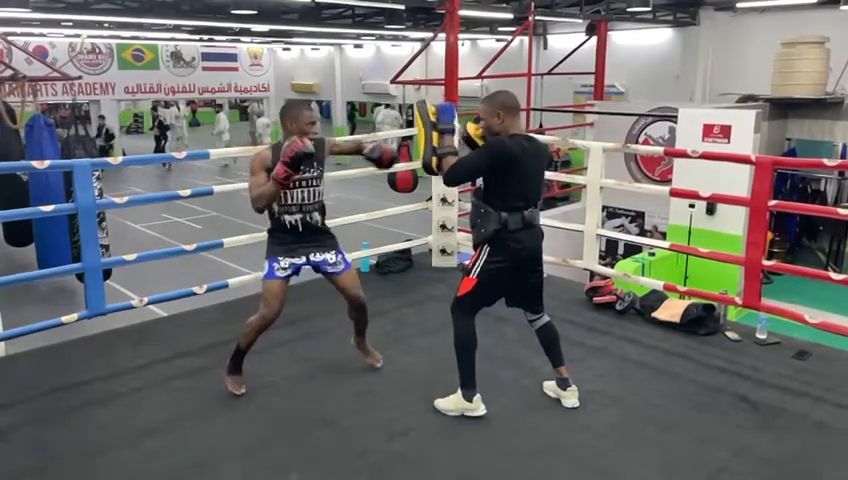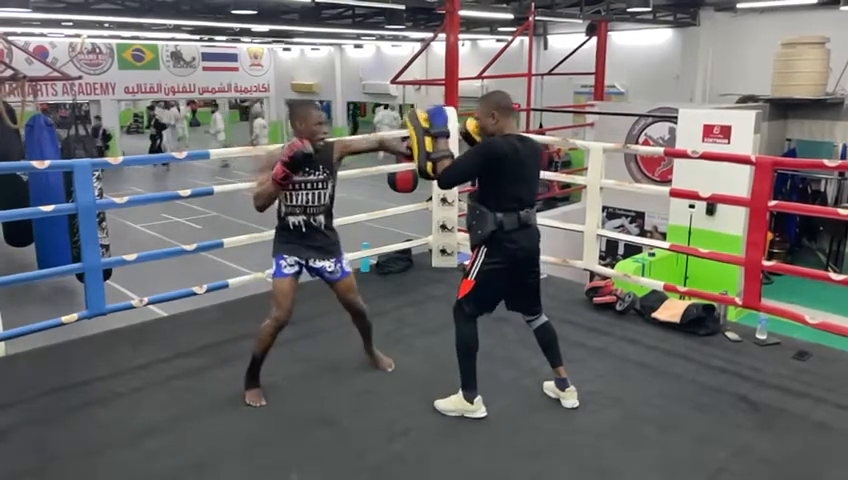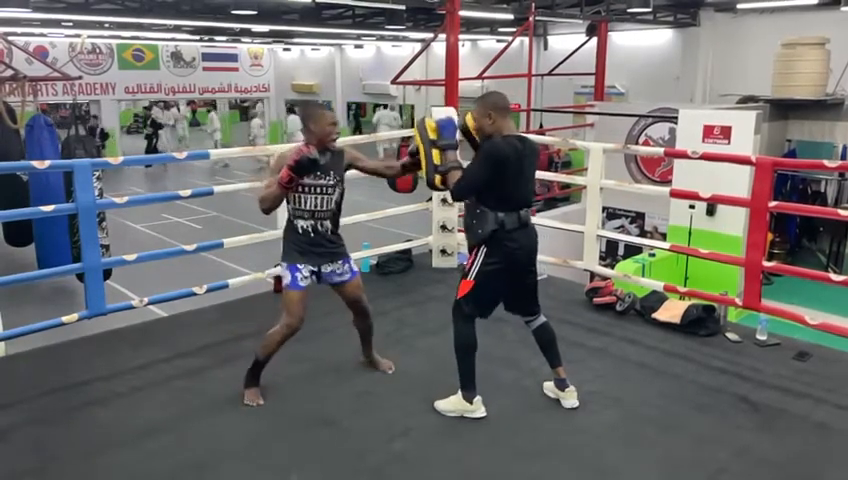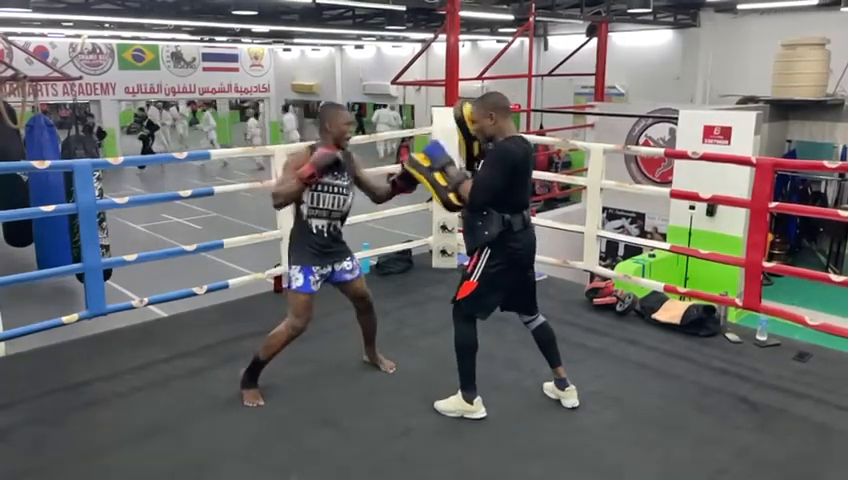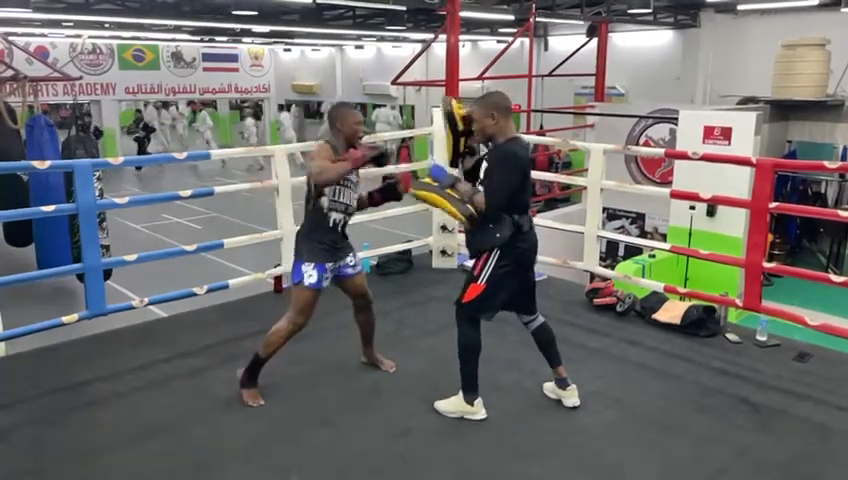
dt=0.4s
person 1, frame 1
left shoulder: (499, 148)
right shoulder: (538, 149)
left elbow: (452, 176)
left wrist: (446, 133)
left hip: (502, 243)
right hip: (530, 238)
left knee: (462, 310)
right knee: (535, 311)
left ankle: (469, 397)
right ankle: (565, 384)
person 1, frame 2
left shoulder: (492, 149)
right shoulder: (533, 149)
left elbow: (446, 178)
left wrist: (440, 136)
left hip: (498, 244)
right hip: (527, 237)
left knee: (465, 312)
right knee: (532, 311)
left ankle: (469, 398)
right ankle: (564, 385)
person 1, frame 3
left shoulder: (495, 150)
right shoulder: (528, 148)
left elbow: (460, 191)
left wrist: (448, 148)
left hip: (497, 244)
right hip: (523, 238)
left knee: (463, 313)
right knee: (530, 312)
left ankle: (469, 399)
right ankle: (563, 385)
person 1, frame 4
left shoulder: (503, 153)
right shoulder: (522, 147)
left elbow: (475, 198)
left wrist: (446, 166)
left hip: (498, 245)
right hip: (520, 239)
left knee: (464, 313)
right knee: (528, 311)
left ankle: (468, 399)
right ankle: (563, 385)
person 1, frame 5
left shoulder: (509, 155)
right shoulder: (505, 149)
left elbow: (491, 205)
right elbow: (481, 184)
left wrist: (453, 183)
left hip: (503, 247)
right hip: (517, 244)
left knee: (467, 313)
right knee: (528, 312)
left ankle: (470, 401)
right ankle: (564, 385)
person 2, frame 1
left shoulder: (321, 147)
right shoulder: (265, 158)
left elbow: (356, 146)
right elbow: (258, 203)
left wrist: (373, 150)
right wrist: (285, 168)
left hip: (321, 239)
right hip: (283, 244)
left knee: (357, 298)
right knee: (268, 314)
left ankle: (361, 342)
right ankle: (234, 366)
person 2, frame 2
left shoulder: (334, 150)
right shoulder: (276, 158)
left elbow: (377, 144)
right elbow: (259, 203)
left wrist: (409, 150)
right wrist: (285, 170)
left hip: (325, 243)
right hip: (289, 245)
left knee: (355, 305)
right knee: (280, 316)
left ankle: (370, 350)
right ankle: (251, 379)
person 2, frame 3
left shoulder: (344, 157)
right shoulder: (288, 160)
left elbow: (387, 170)
right elbow: (265, 205)
left wrist: (411, 164)
right wrist: (292, 174)
left hip: (332, 248)
right hip: (298, 251)
left knee: (360, 304)
right knee: (292, 322)
left ankle: (369, 353)
right ankle: (251, 378)
person 2, frame 4
left shoulder: (350, 161)
right shoulder: (303, 157)
left elbow: (378, 195)
right elbow: (279, 199)
left wrist: (401, 183)
right wrist: (312, 169)
left hip: (337, 248)
right hip: (307, 252)
left knee: (365, 301)
right knee: (297, 323)
left ankle: (371, 352)
right ankle: (249, 378)
person 2, frame 5
left shoulder: (348, 157)
right shoulder: (324, 152)
right elbow: (323, 178)
left wrist: (381, 195)
right wrist: (360, 158)
left hip: (340, 244)
right hip: (314, 247)
left knee: (364, 299)
right knee: (297, 319)
left ankle: (369, 352)
right ankle: (249, 376)
